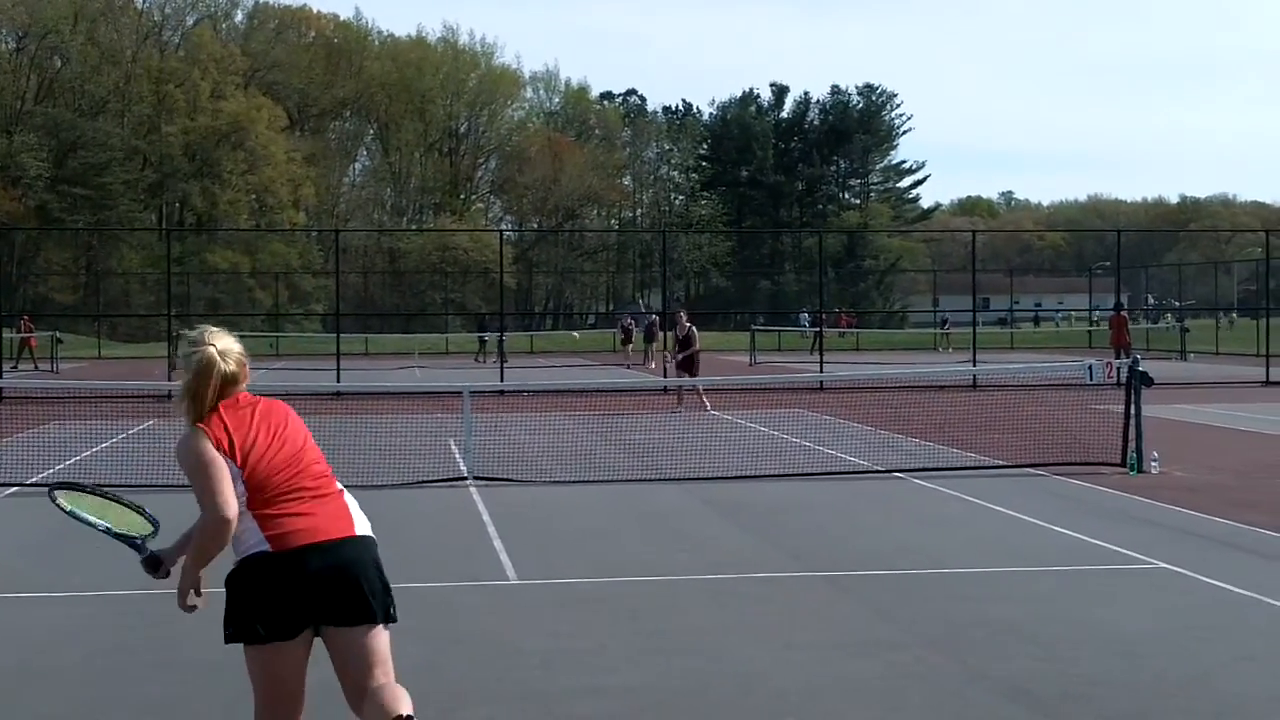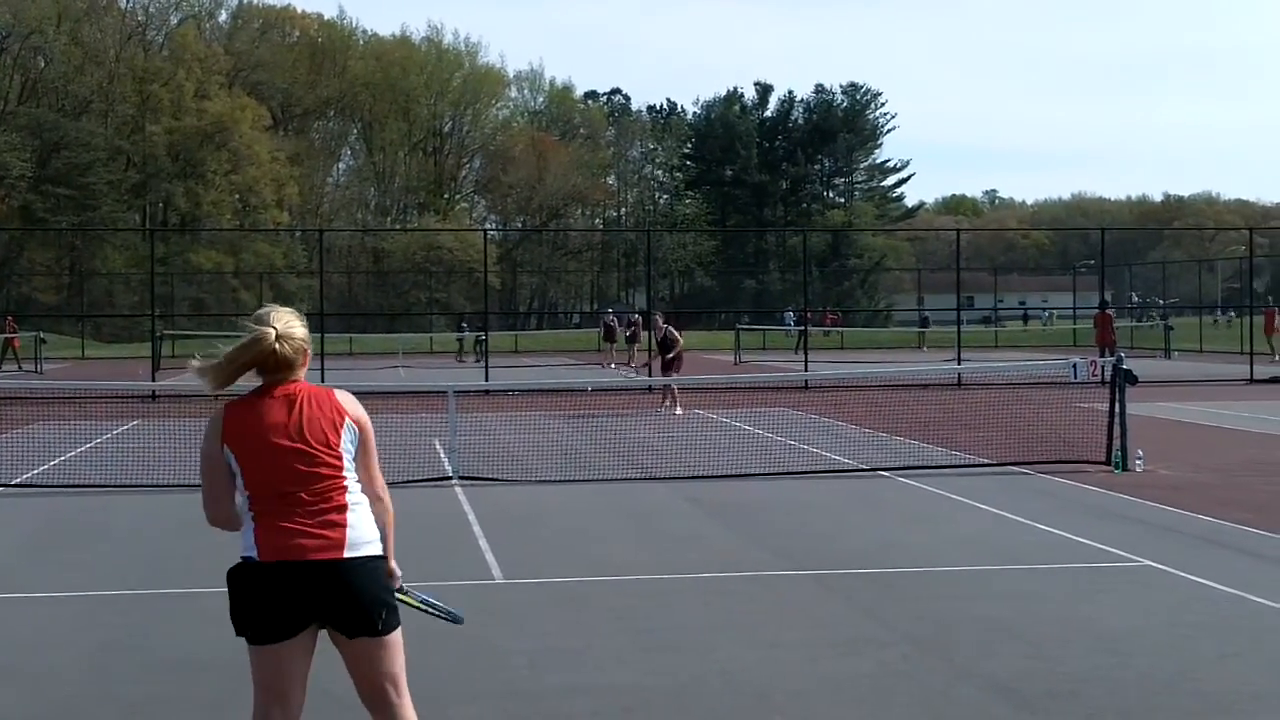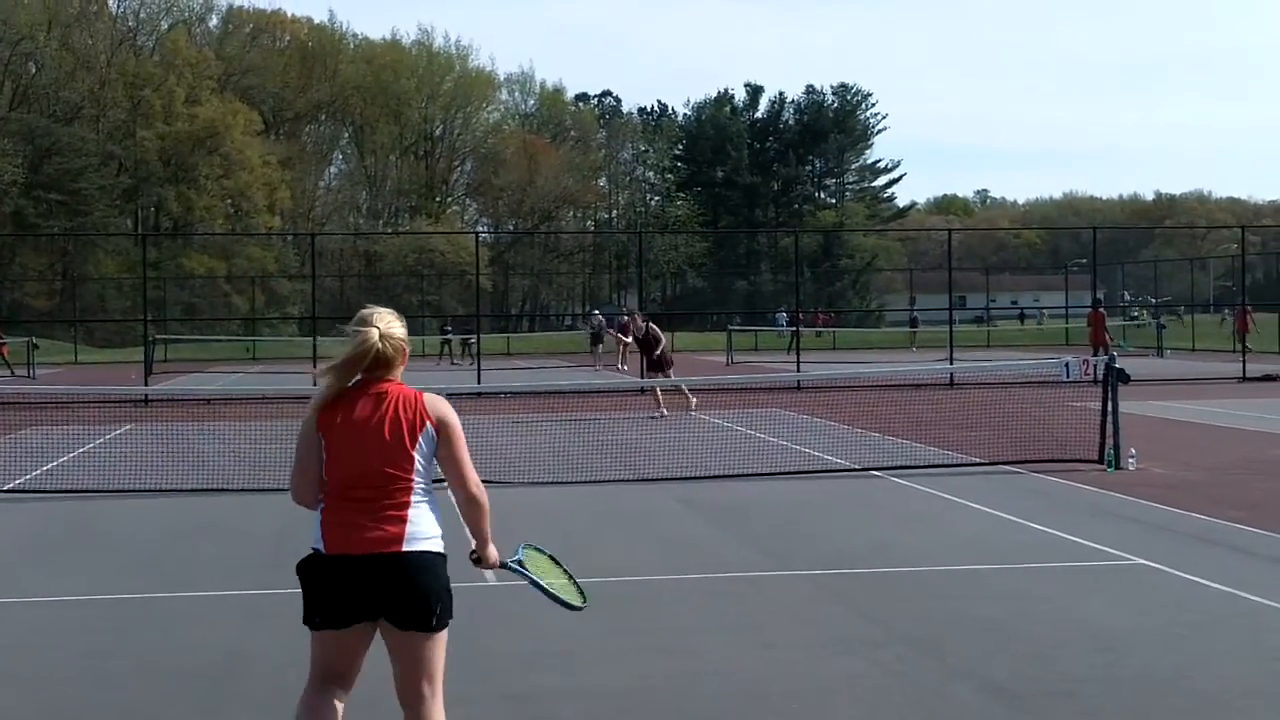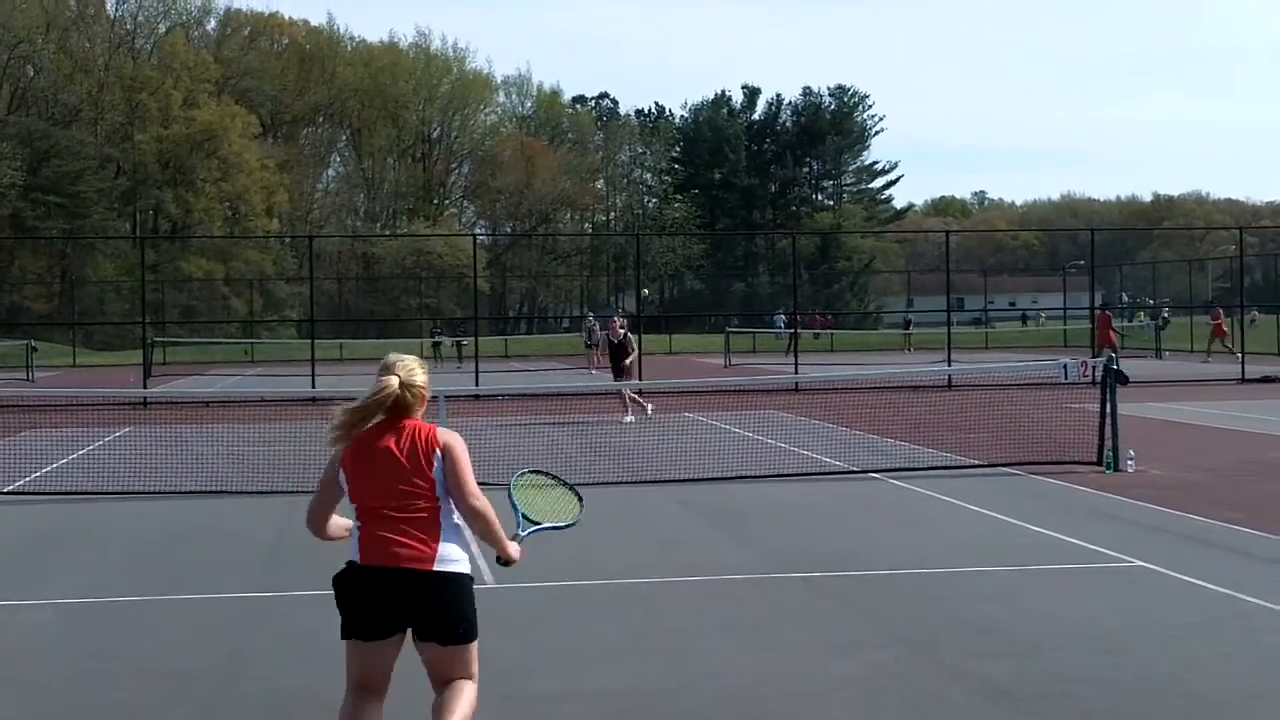
dt=0.4s
person 1, frame 1
left shoulder: (199, 437)
right shoulder: (280, 411)
left elbow: (223, 516)
left wrist: (190, 570)
right wrist: (179, 549)
left hip: (273, 568)
right hip: (350, 550)
right knee: (377, 685)
person 1, frame 2
left shoulder: (225, 422)
right shoulder: (344, 404)
left elbow: (219, 515)
right elbow: (375, 491)
right wrist: (388, 556)
left hip: (273, 572)
right hip: (353, 562)
person 1, frame 3
left shoulder: (324, 411)
right shoulder: (432, 408)
left elbow: (303, 493)
right elbow: (469, 491)
right wrist: (485, 544)
left hip: (337, 561)
right hip: (412, 559)
left knee: (327, 684)
person 1, frame 4
left shoulder: (350, 449)
right shoulder: (444, 440)
left elbow: (318, 523)
right elbow: (471, 505)
right wrist: (505, 546)
left hip: (372, 578)
right hip: (439, 577)
right knee: (459, 681)
